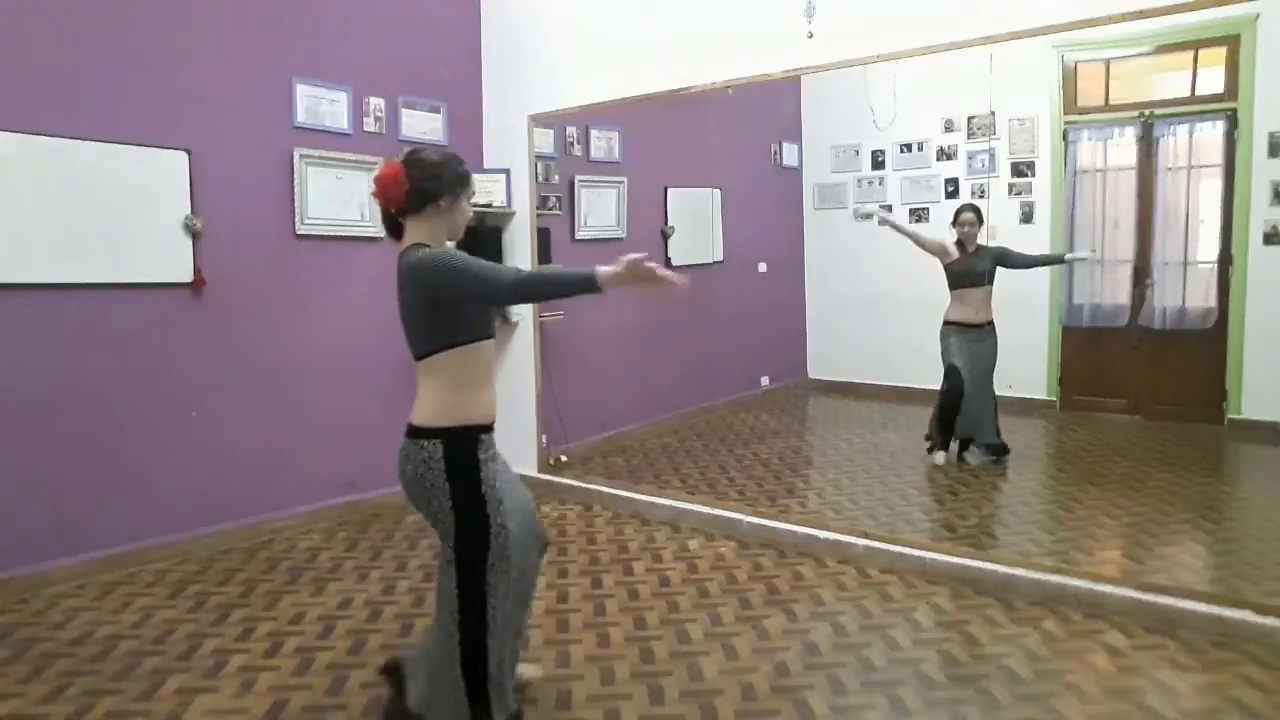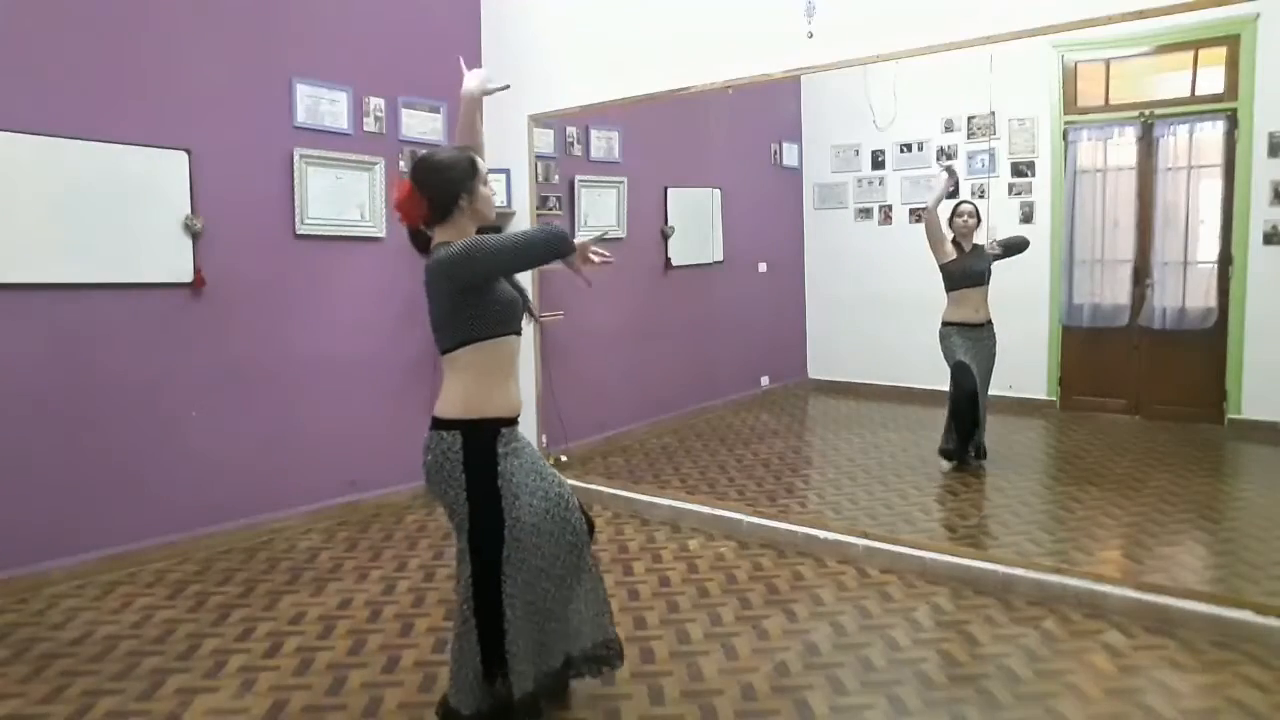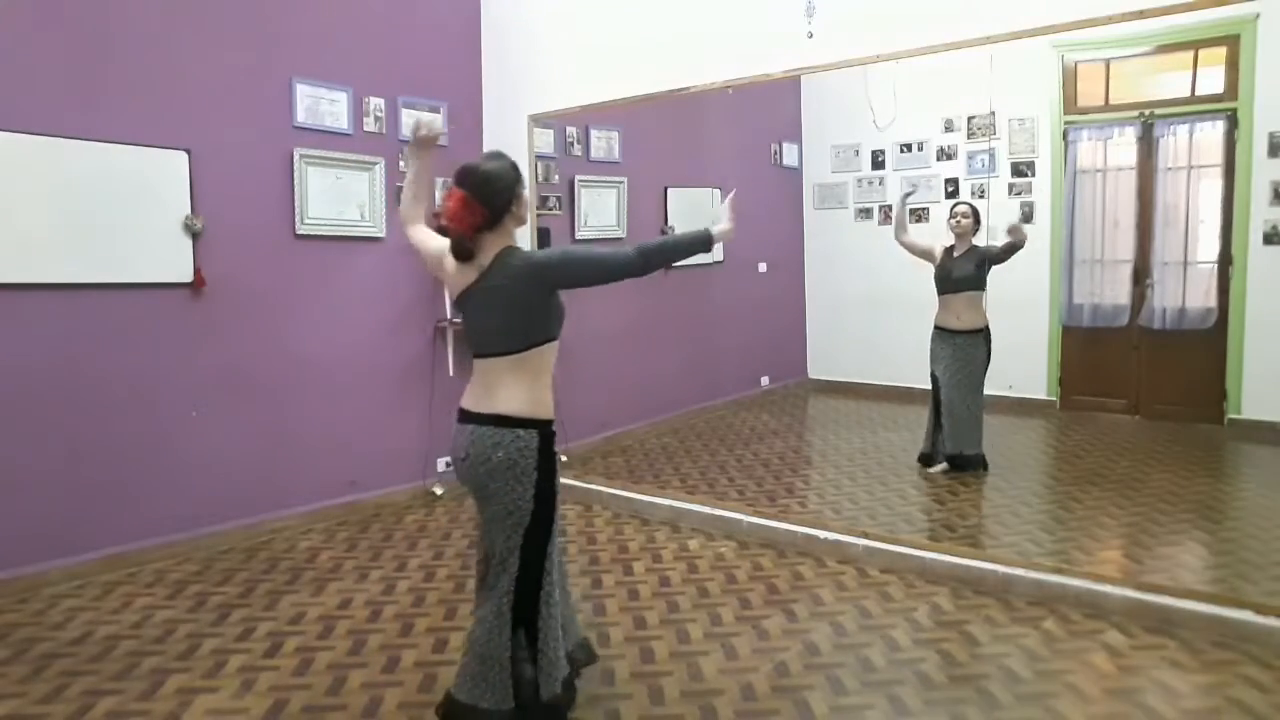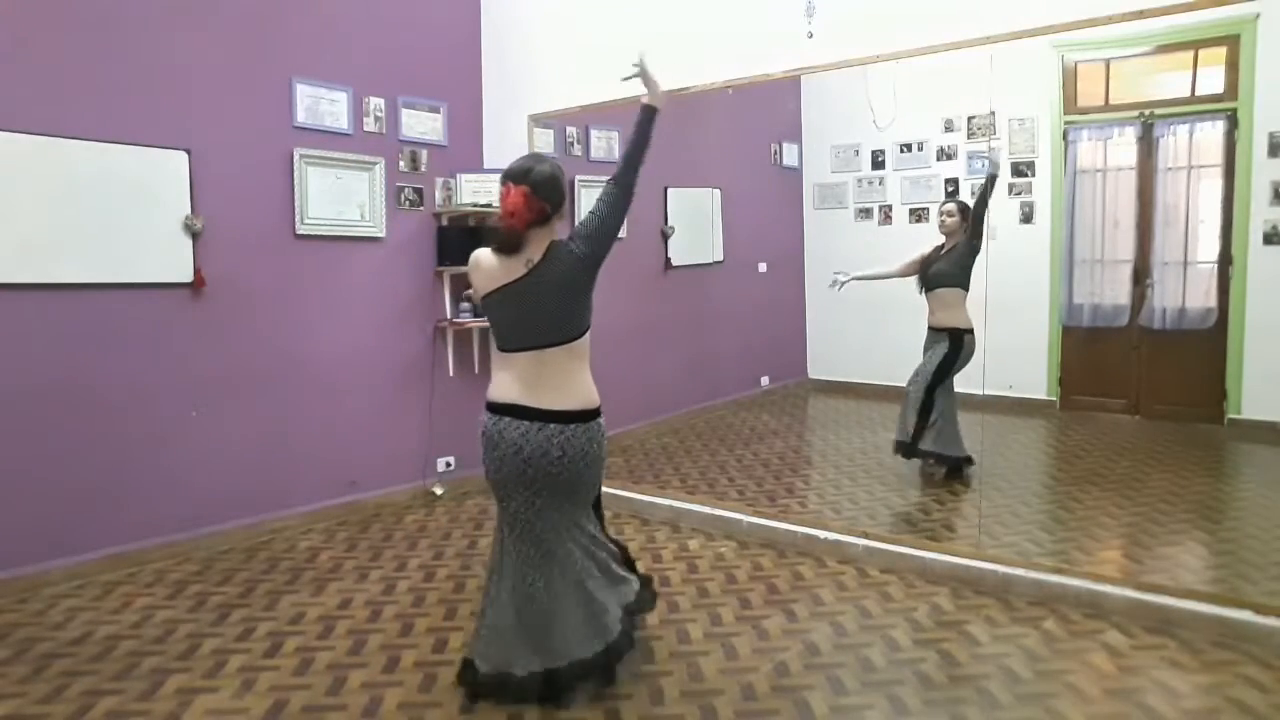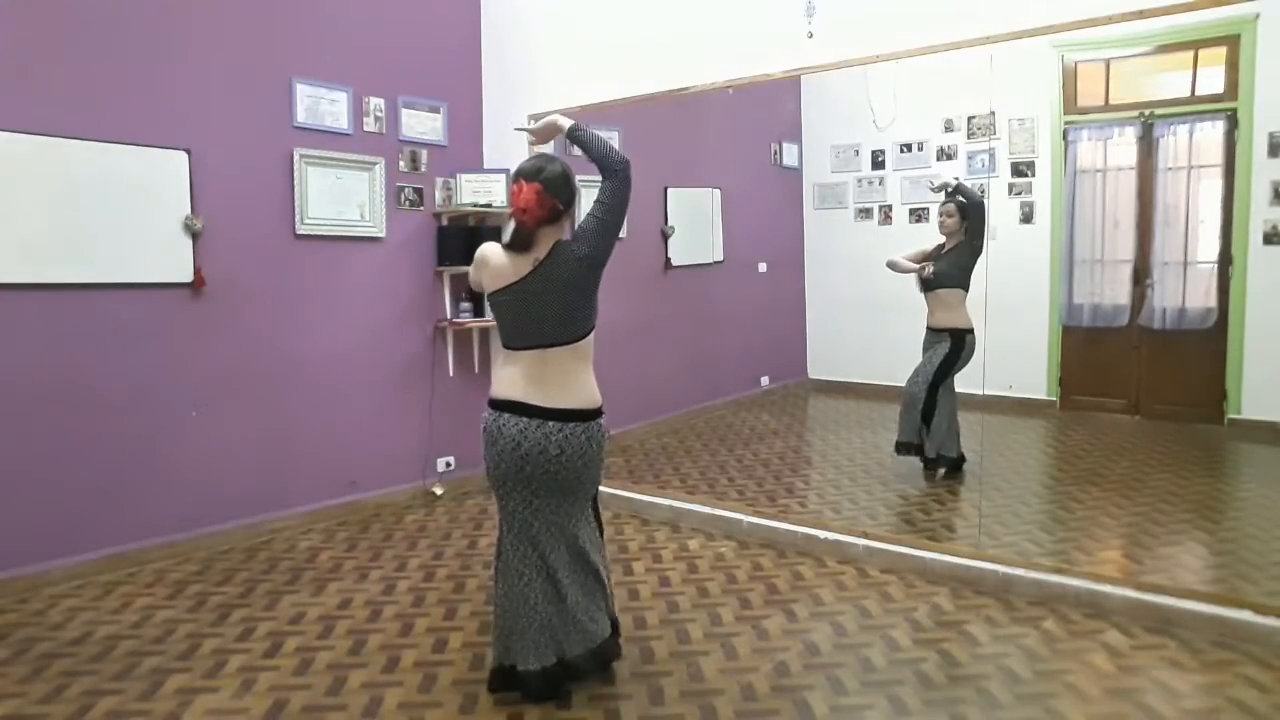
dt=0.7s
person 1, frame 1
left shoulder: (423, 260)
right shoulder: (431, 267)
right elbow: (513, 287)
right wrist: (608, 276)
left hip: (455, 444)
right hip: (449, 451)
left knee: (520, 541)
right knee: (478, 580)
person 1, frame 2
left shoulder: (459, 254)
right shoulder: (456, 263)
left elbow: (456, 170)
right elbow: (550, 240)
left wrist: (469, 109)
right wrist: (571, 248)
left hip: (497, 436)
right hip: (469, 443)
left knee: (559, 526)
right knee: (491, 569)
person 1, frame 3
left shoulder: (452, 263)
right shoulder: (533, 269)
left elbow: (413, 221)
right elbow: (632, 260)
left wrist: (421, 157)
right wrist: (711, 236)
left hip: (473, 431)
right hip: (517, 439)
left knee: (520, 555)
right knee: (518, 572)
person 1, frame 4
left shoulder: (481, 265)
right shoulder: (578, 259)
right elbow: (624, 182)
right wrist: (649, 107)
left hip: (504, 428)
right hip: (572, 429)
left knee: (521, 542)
right knee: (575, 533)
left ankle: (517, 667)
right ankle: (583, 653)
person 1, frame 5
left shoulder: (489, 261)
right shoulder: (583, 258)
right elbow: (619, 171)
right wrist: (568, 128)
left hip: (508, 428)
right hip: (575, 431)
left knee: (523, 543)
right knee: (570, 538)
left ankle: (532, 667)
right ankle: (573, 653)
person 2, frame 1
left shoulder: (992, 253)
right shoulder: (947, 250)
left elbow: (1028, 261)
right elbow: (914, 236)
left wrist: (1066, 257)
right wrist: (886, 219)
left hip: (985, 332)
right hip: (955, 331)
left knee: (980, 388)
right knee: (955, 385)
left ankle: (967, 446)
right ankle: (941, 442)
person 2, frame 2
left shoulder: (985, 252)
right shoulder: (944, 249)
left elbow: (1023, 242)
right elbow: (929, 211)
left wrist: (998, 247)
right wrist: (947, 185)
left hip: (984, 332)
right hip: (954, 331)
left knee: (977, 390)
right knee: (965, 386)
left ankle: (970, 449)
right ankle: (962, 448)
person 2, frame 3
left shoulder: (983, 254)
right shoulder: (938, 254)
left elbow: (1006, 251)
right elbow: (901, 236)
left wrist: (1018, 239)
right wrist: (903, 202)
left hip: (976, 337)
right hip: (943, 337)
left knee: (969, 396)
right knee: (943, 395)
left ankle: (968, 457)
right ankle: (946, 454)
person 2, frame 4
left shoulder: (968, 249)
right shoulder: (932, 254)
left elbow: (979, 210)
right elbow: (897, 270)
left wrist: (992, 174)
right wrist: (855, 276)
left hip: (957, 337)
right hip: (935, 335)
left knee: (921, 386)
right knee: (939, 392)
left ankle: (937, 453)
right ankle: (949, 457)
person 2, frame 5
left shoulder: (969, 249)
right shoulder: (933, 252)
left elbow: (978, 204)
right elbow: (892, 262)
left wrist: (953, 184)
right wrist: (916, 268)
left hip: (957, 337)
right hip: (933, 336)
left knee: (919, 388)
right knee: (939, 394)
left ankle: (936, 456)
right ankle: (948, 458)
